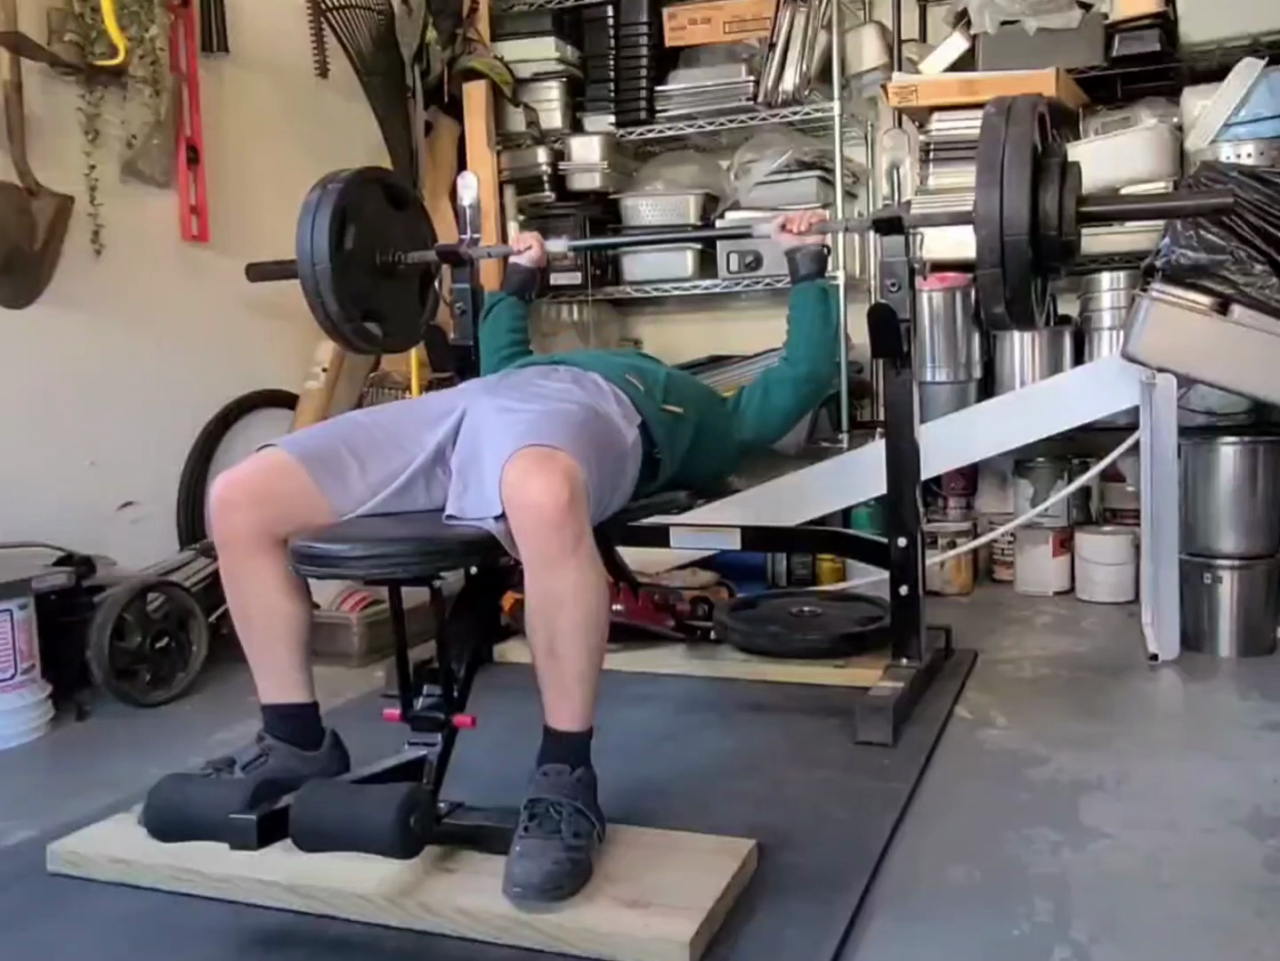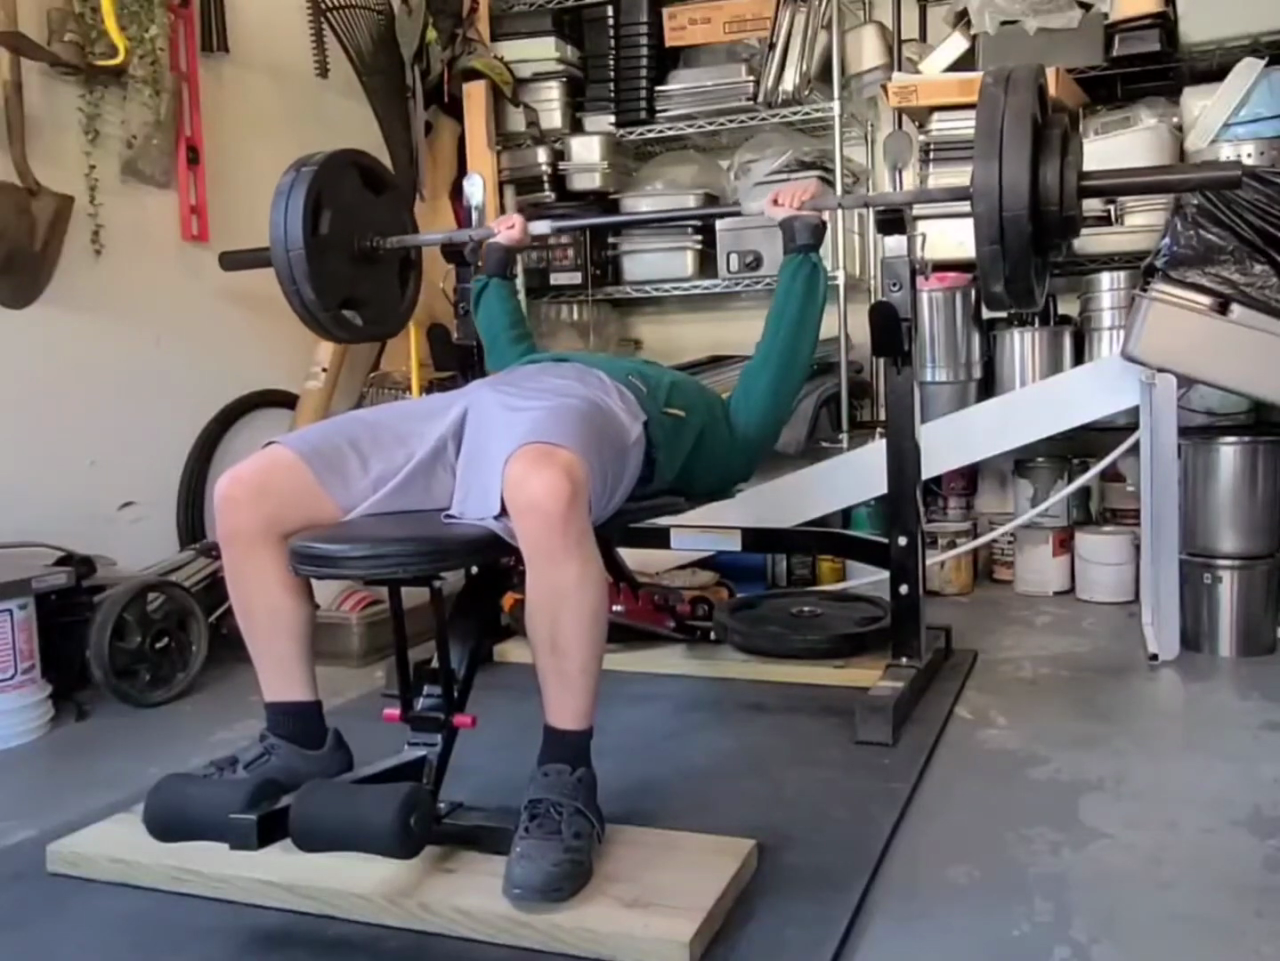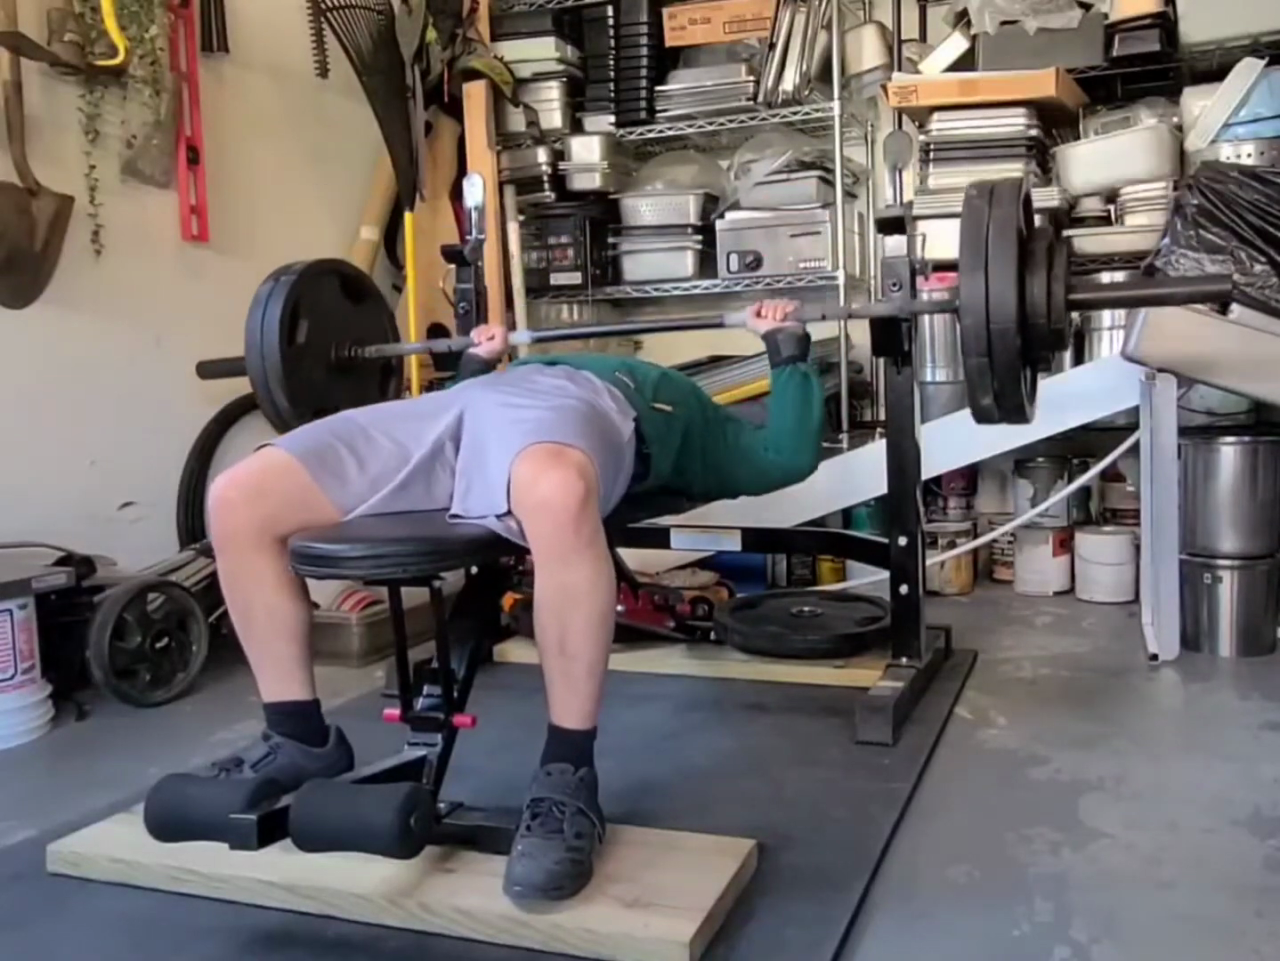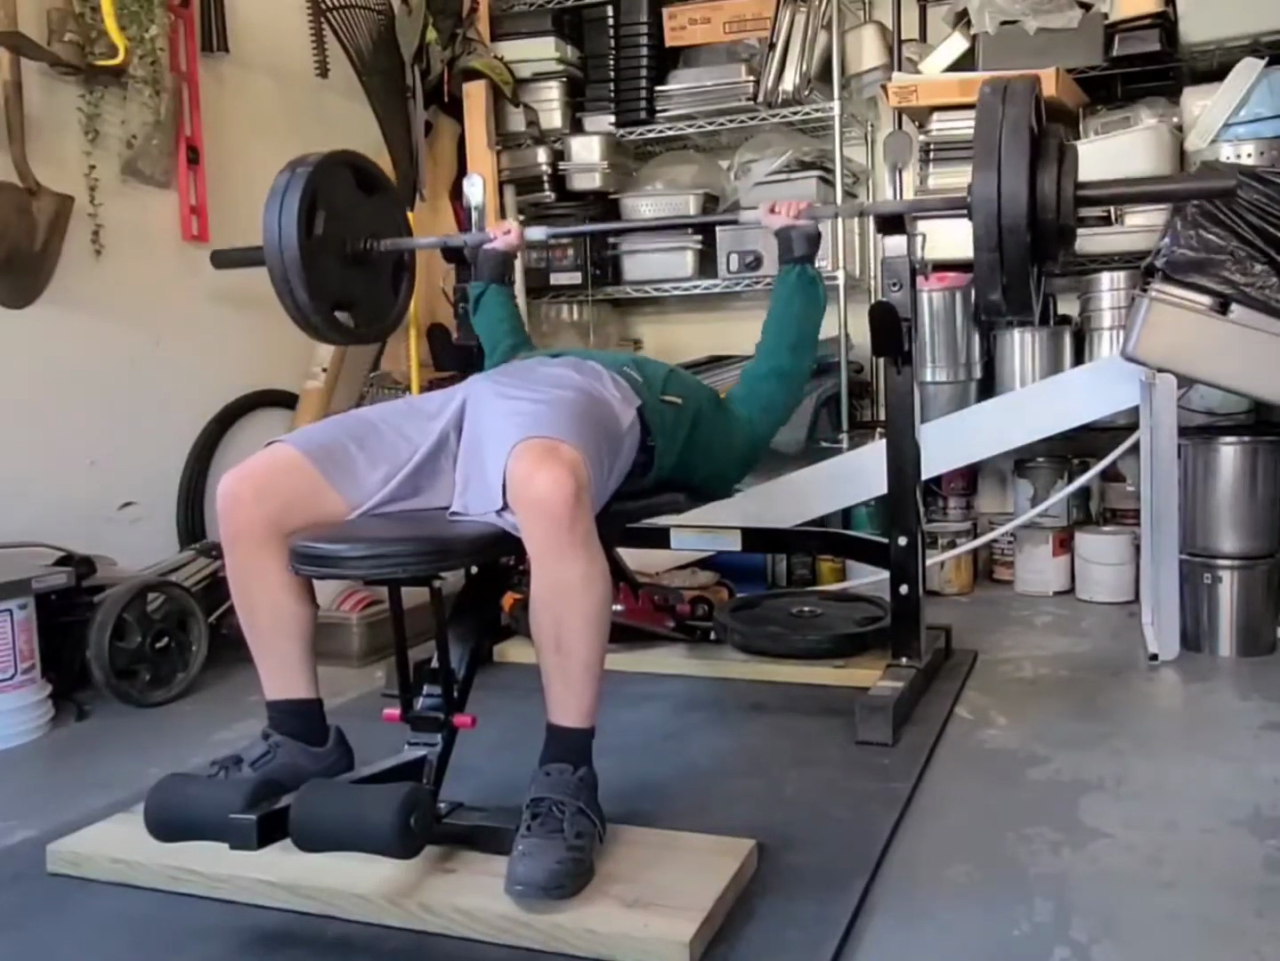
dt=1s
person 1, frame 1
left shoulder: (721, 422)
left elbow: (805, 373)
right elbow: (502, 364)
left wrist: (806, 267)
right wrist: (516, 280)
right hip: (466, 405)
left knee: (544, 499)
right knee: (238, 500)
left ankle: (565, 781)
right ankle: (296, 746)
person 1, frame 2
left shoulder: (723, 433)
left elbow: (783, 359)
right elbow: (512, 356)
left wrist: (801, 244)
right wrist: (497, 263)
left knee: (544, 498)
right knee: (243, 498)
left ankle: (564, 781)
right ankle: (298, 744)
person 1, frame 3
left shoulder: (703, 426)
left elbow: (789, 455)
left wrist: (785, 346)
right wrist: (476, 365)
left knee: (557, 496)
right knee: (236, 503)
left ankle: (566, 783)
right ankle: (301, 742)
person 1, frame 4
left shoulder: (721, 432)
left elbow: (785, 364)
right elbow: (507, 352)
left wrist: (796, 253)
right wrist: (493, 266)
left knee: (547, 491)
right knee: (245, 498)
left ankle: (566, 779)
right ankle: (300, 740)
